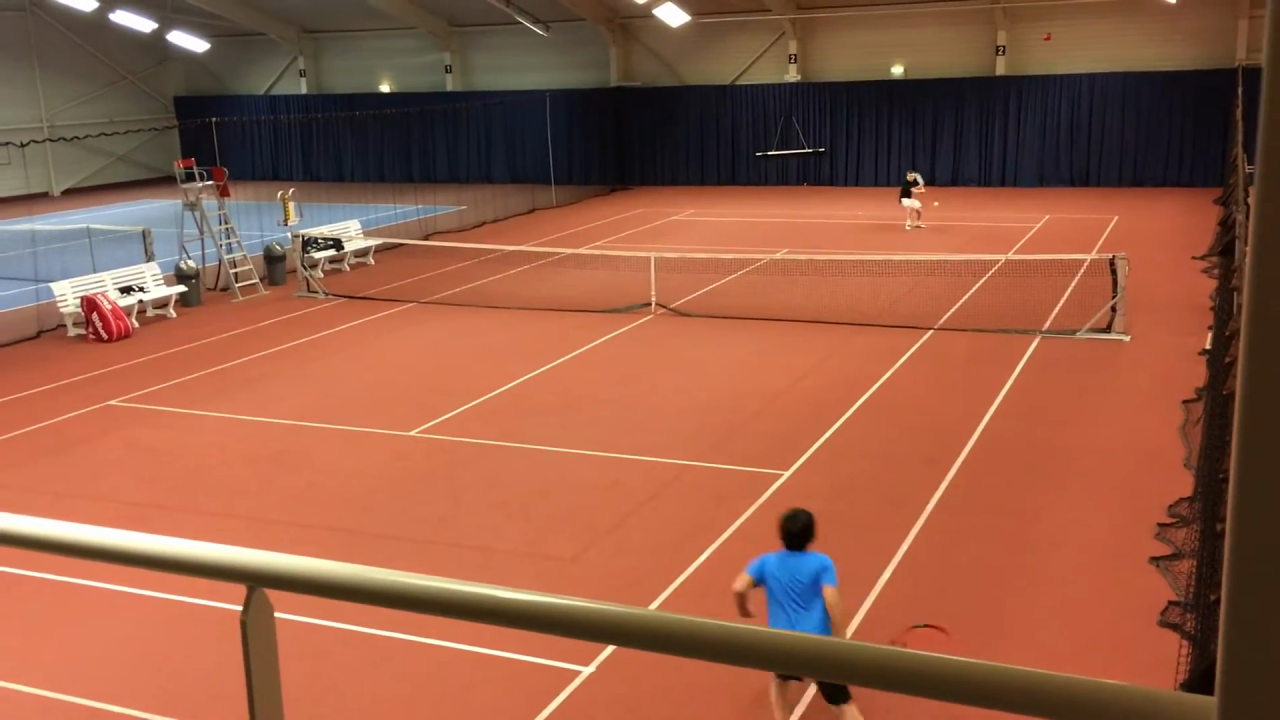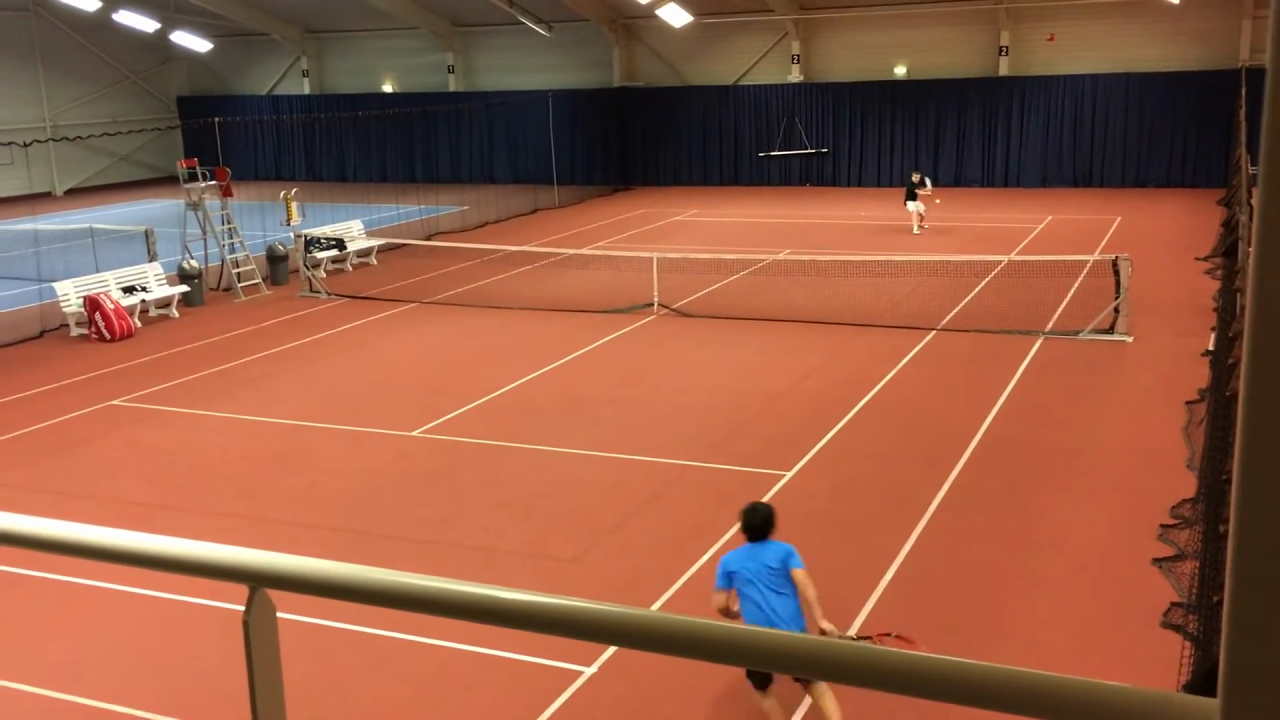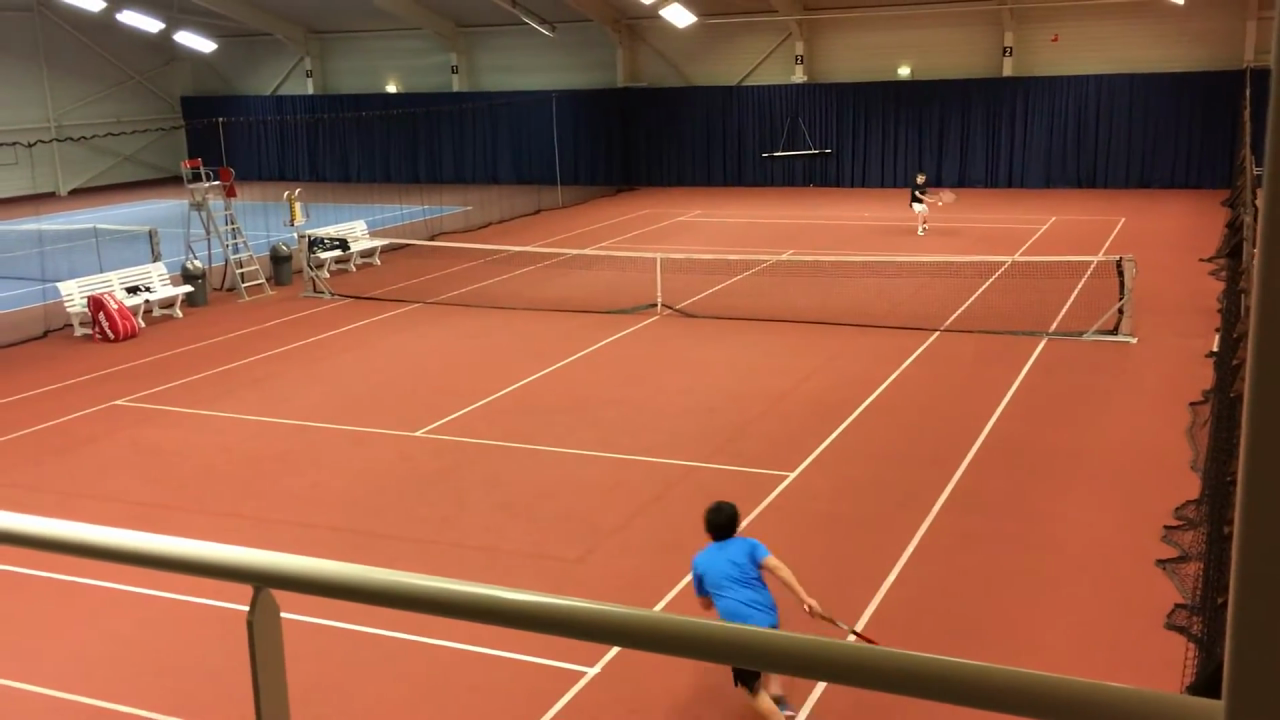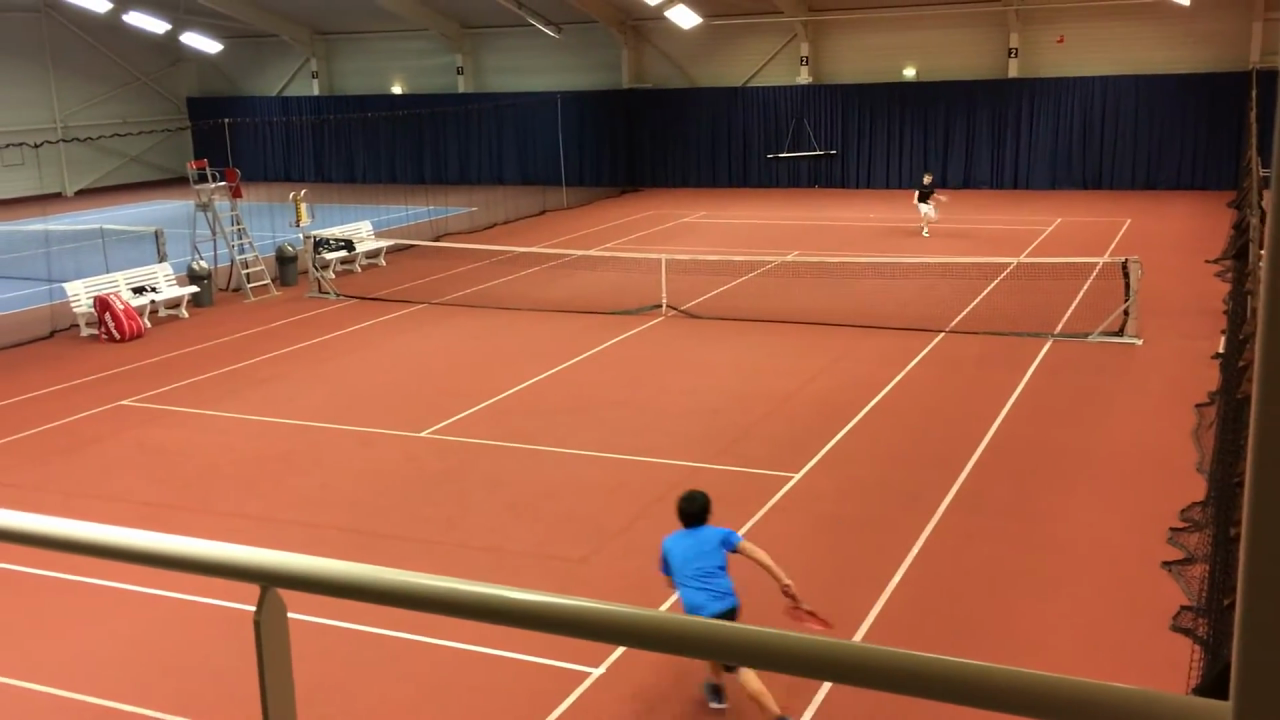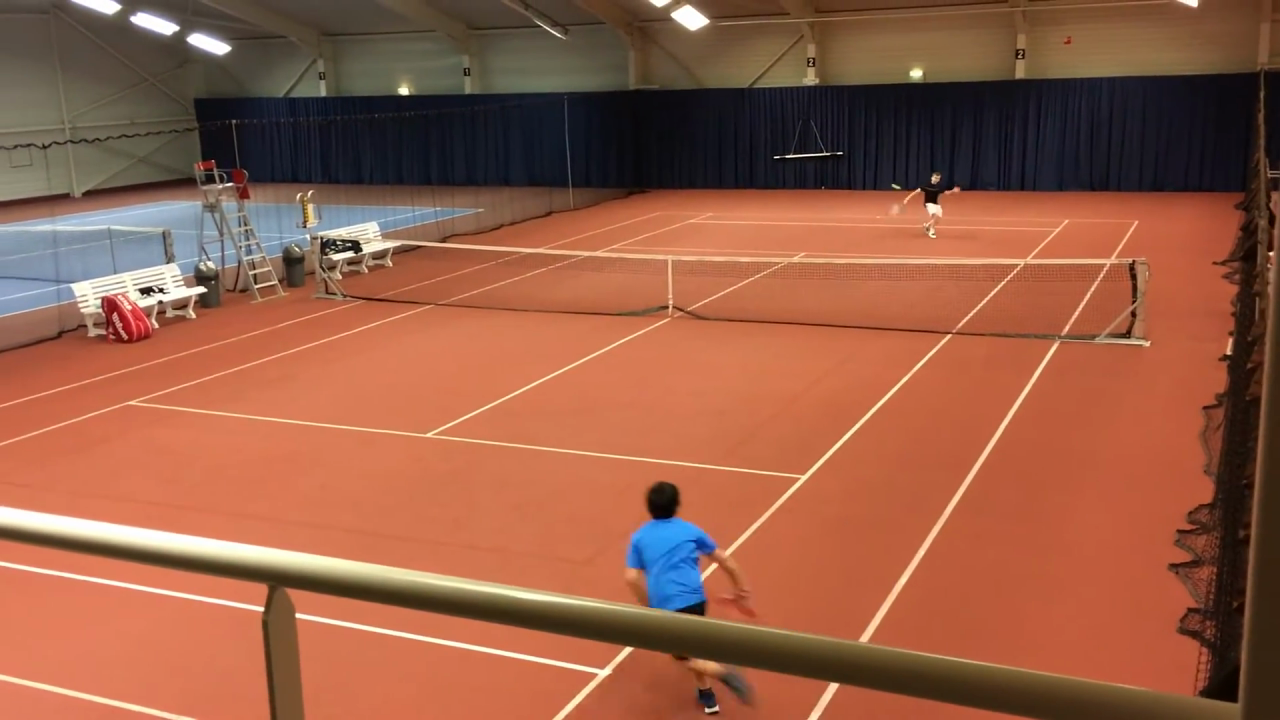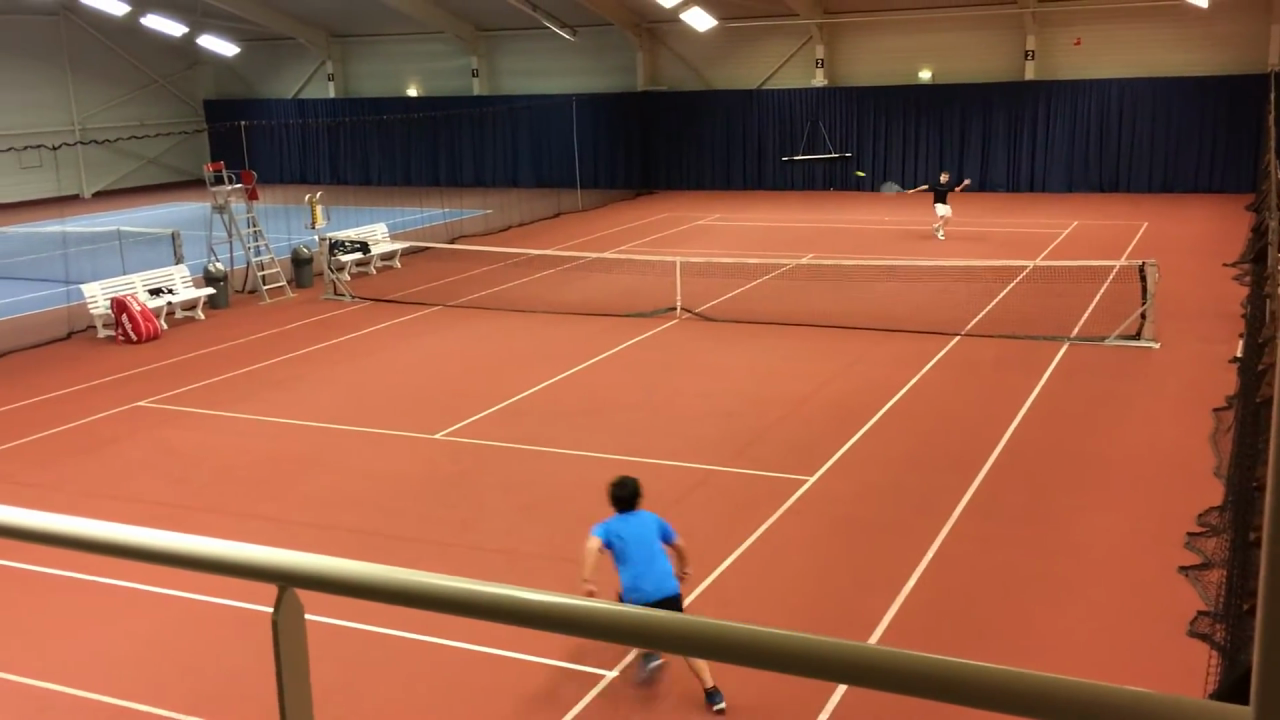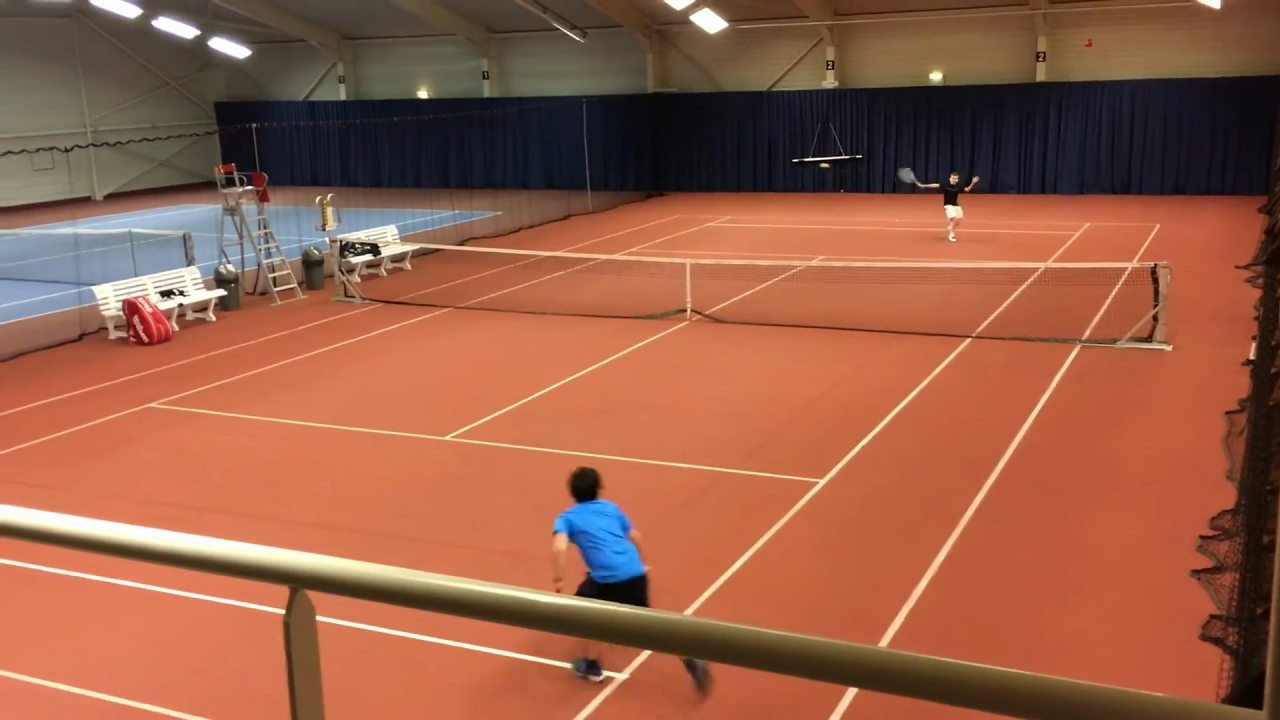
dt=0.1s
person 1, frame 1
left shoulder: (766, 562)
right shoulder: (821, 563)
left elbow: (738, 588)
right elbow: (832, 601)
left wrist: (743, 609)
left knee: (780, 681)
person 1, frame 2
left shoulder: (728, 561)
right shoulder: (785, 551)
left elbow: (719, 605)
right elbow: (804, 583)
left wrist: (734, 613)
right wrist: (821, 620)
right hip: (794, 631)
left knee: (762, 688)
right knee: (815, 684)
person 1, frame 3
left shoulder: (700, 561)
right shoulder: (750, 545)
left elbow: (705, 604)
right elbow: (777, 567)
right wrist: (805, 597)
right hip: (767, 619)
left knee: (753, 688)
right ankle: (778, 700)
person 1, frame 4
left shoulder: (669, 544)
right shoulder: (719, 534)
left elbow: (671, 581)
right elbow: (752, 552)
right wrist: (782, 579)
left hip: (699, 612)
right hip: (726, 604)
left knee: (737, 668)
right ankle: (715, 689)
person 1, frame 5
left shoulder: (639, 537)
right shoulder: (690, 530)
left elbow: (632, 578)
right elbow: (723, 560)
left wrist: (645, 601)
right wrist: (739, 585)
left hip: (664, 605)
right hip: (694, 598)
left knee: (686, 656)
left ankle: (724, 674)
right ankle: (707, 694)
person 1, frame 6
left shoulder: (606, 527)
right shoulder: (652, 519)
left elbow: (592, 547)
right elbow: (679, 546)
left wrist: (588, 581)
right wrist: (683, 568)
left hip: (638, 596)
right hip: (668, 590)
left ankle: (649, 654)
right ankle: (713, 694)
person 1, frame 7
left shoulder: (566, 518)
right shoulder: (611, 508)
left elbow: (559, 547)
right elbow: (635, 537)
left wrist: (557, 578)
right wrist: (642, 564)
left hip: (607, 577)
right hip: (634, 572)
left ankle: (591, 665)
right ankle: (690, 660)
